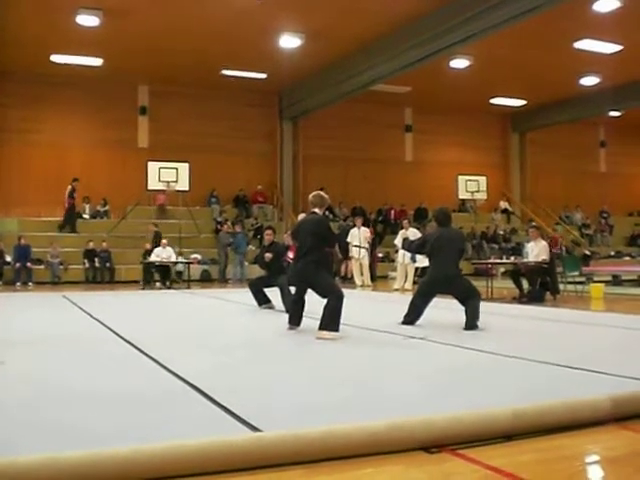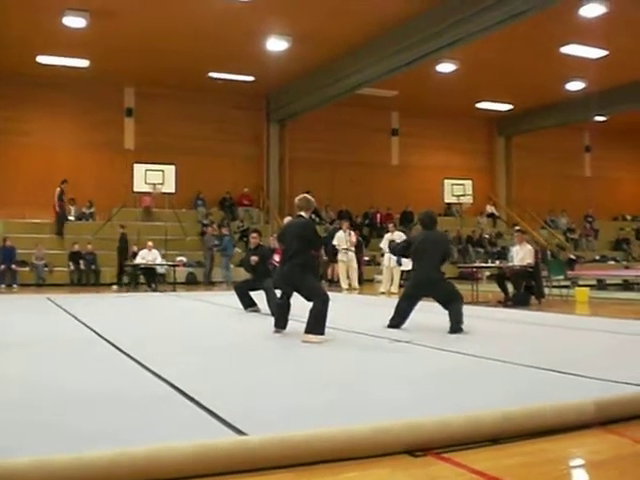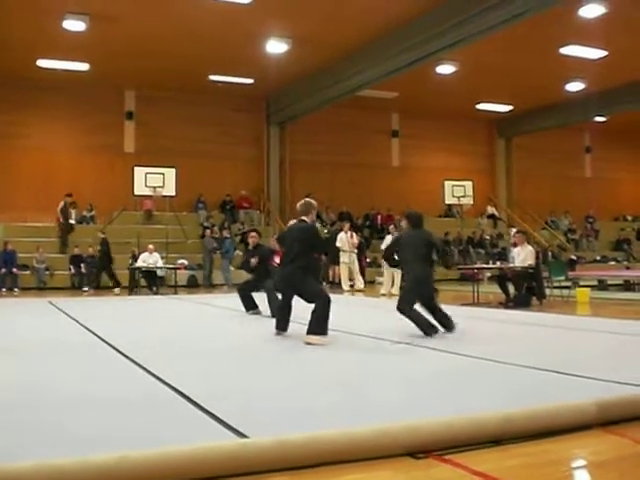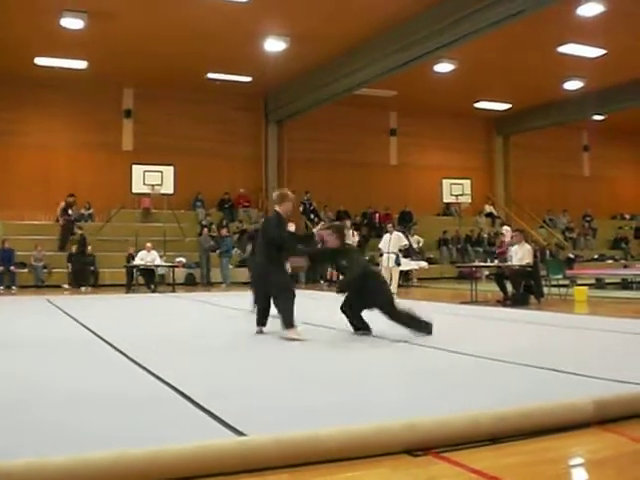
dt=0.4s
person 1, frame 1
left shoulder: (303, 221)
right shoulder: (321, 220)
left elbow: (294, 236)
right elbow: (332, 243)
left hip: (299, 266)
right hip: (313, 267)
left knee: (299, 293)
right knee: (336, 294)
left ankle: (293, 322)
right ankle: (326, 330)
person 1, frame 2
left shoulder: (289, 224)
right shoulder: (307, 224)
left elbow: (281, 239)
right elbow: (317, 246)
left hip: (285, 269)
right hip: (299, 270)
left knee: (285, 296)
right knee: (321, 297)
left ankle: (279, 325)
right ankle: (312, 333)
person 1, frame 3
left shoulder: (291, 228)
right shoulder: (310, 228)
left elbow: (280, 241)
right elbow: (321, 249)
right wrist: (319, 234)
left hip: (285, 272)
right hip: (299, 274)
left knee: (286, 298)
right knee: (323, 299)
left ankle: (280, 327)
right ankle: (314, 334)
person 1, frame 4
left shoulder: (277, 219)
right shoulder: (273, 219)
left elbow: (284, 241)
right elbow: (279, 240)
right wrist: (289, 231)
left hip: (266, 264)
right hip: (267, 265)
left knee: (263, 295)
right knee: (284, 294)
left ankle: (260, 325)
right ankle: (289, 328)
person 2, frame 1
left shoulder: (430, 236)
right shoulder: (459, 235)
left elbow: (413, 247)
right elbow: (461, 253)
left wrist: (405, 240)
left hip: (434, 275)
right hip: (453, 275)
left knee: (420, 296)
right knee: (473, 296)
left ankle: (409, 319)
right ankle: (471, 323)
person 2, frame 2
left shoulder: (414, 238)
right shoulder: (443, 238)
left elbow: (397, 249)
right elbow: (446, 256)
left wrist: (391, 243)
left hip: (418, 278)
right hip: (435, 278)
left knee: (406, 300)
right knee: (455, 300)
left ankle: (394, 323)
right ankle: (456, 326)
person 2, frame 3
left shoulder: (400, 237)
right shoulder: (426, 235)
left elbow: (386, 255)
right elbow: (439, 249)
left wrist: (397, 264)
left hip: (412, 277)
right hip: (426, 276)
left knee: (404, 306)
right knee: (430, 303)
left ankle: (430, 329)
right ankle: (448, 325)
person 2, frame 4
left shoulder: (349, 250)
right shoulder: (329, 251)
left elbow: (356, 273)
left wrist: (342, 287)
left hip: (375, 284)
right hip: (358, 286)
left knee: (392, 312)
right knee: (347, 308)
left ankle: (425, 327)
right ankle: (363, 328)
